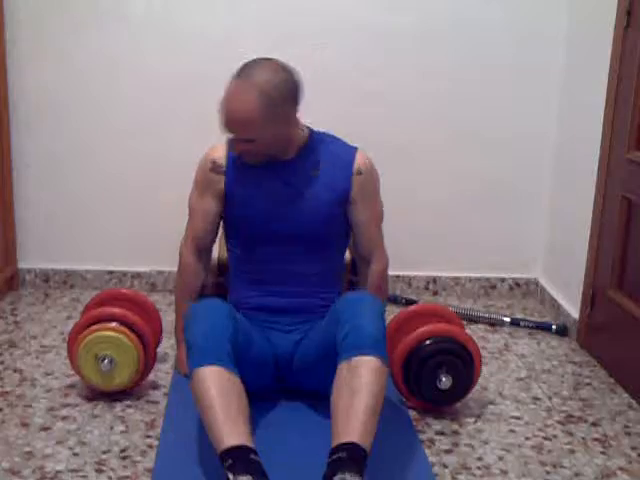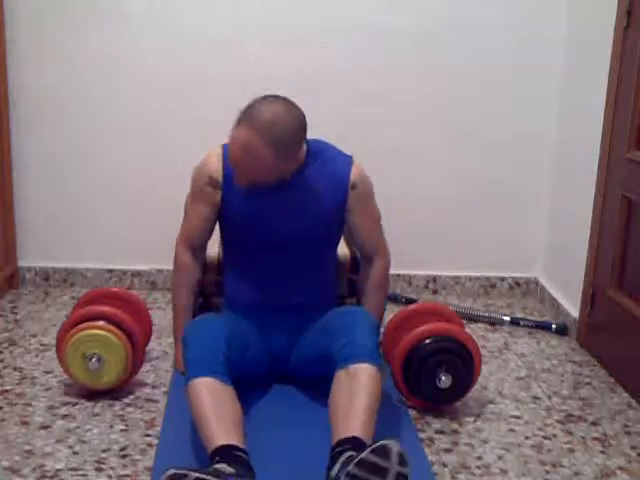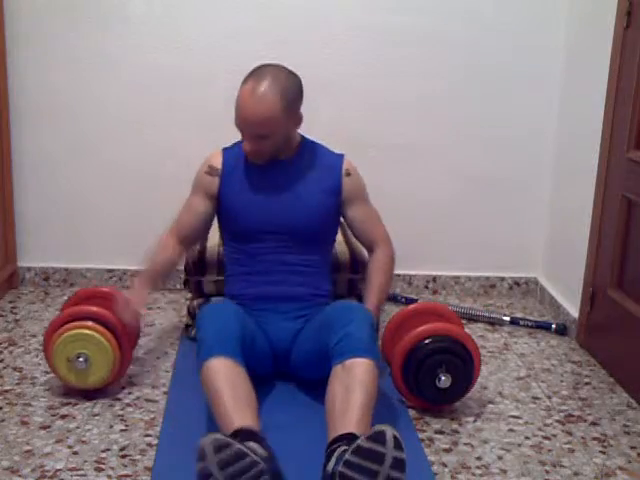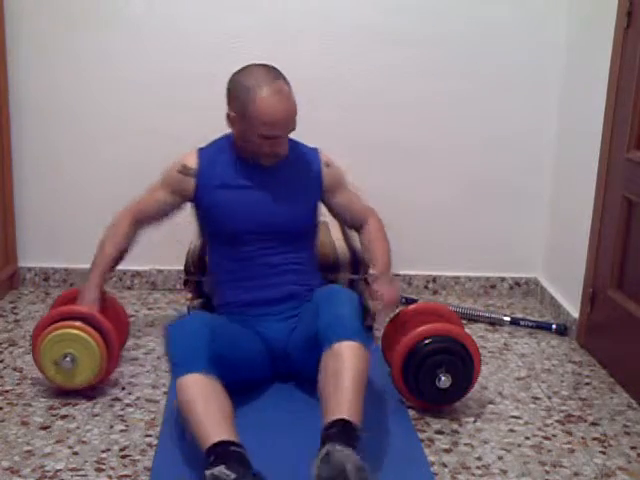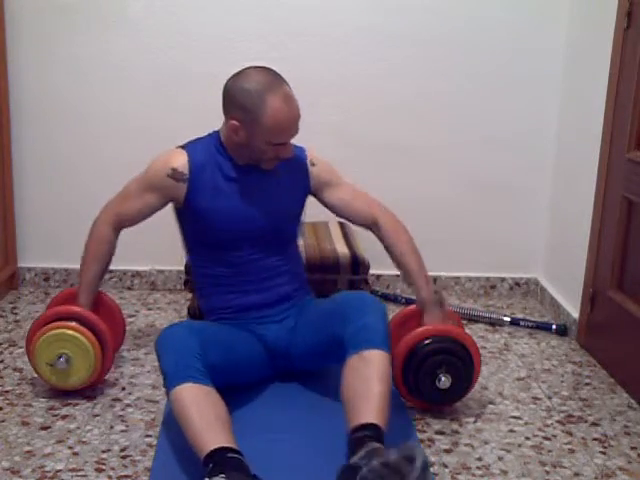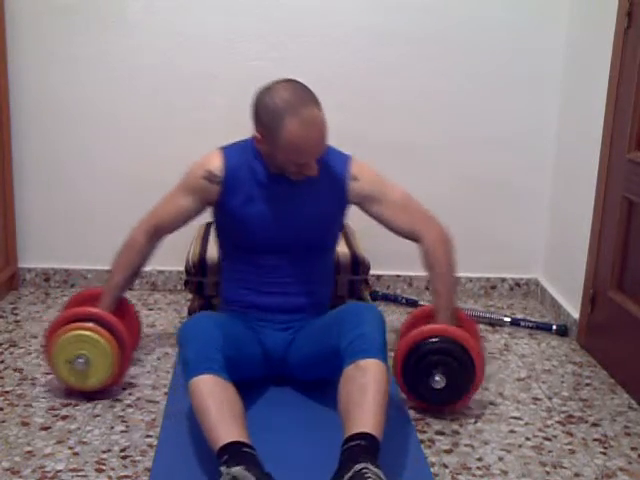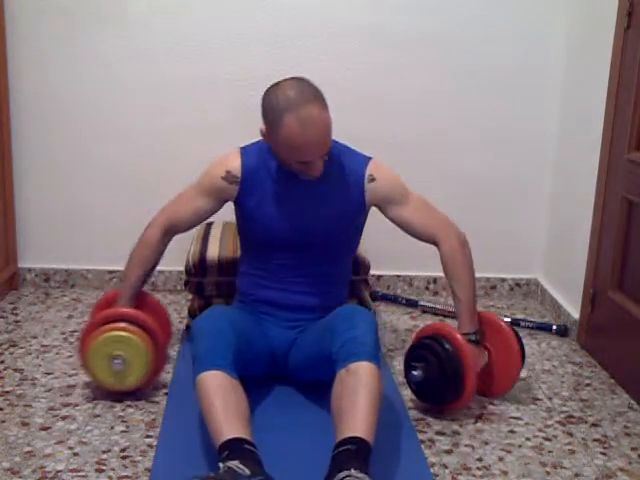
dt=0.4s
person 1, frame 1
left shoulder: (353, 167)
right shoulder: (220, 165)
left elbow: (373, 262)
right elbow: (194, 252)
left wrist: (367, 342)
right wrist: (183, 340)
left hip: (319, 342)
right hip: (249, 340)
left knee: (362, 307)
right knee: (207, 316)
person 1, frame 2
left shoulder: (347, 176)
right shoulder: (216, 171)
left elbow: (375, 259)
right elbow: (189, 251)
left wrist: (365, 337)
right wrist: (180, 337)
left hip: (314, 330)
right hip: (244, 327)
left knee: (354, 325)
right knee: (204, 332)
person 1, frame 3
left shoulder: (338, 172)
right shoulder: (219, 168)
left elbow: (380, 247)
right elbow: (179, 238)
left wrist: (369, 319)
right wrist: (142, 283)
left hip: (312, 329)
right hip: (248, 328)
left knee: (351, 319)
right knee: (218, 315)
person 1, frame 4
left shoulder: (315, 165)
right shoulder: (197, 169)
left elbow: (365, 220)
right elbow: (132, 217)
left wrist: (382, 276)
right wrist: (94, 282)
left hip: (306, 329)
right hip: (241, 335)
left knee: (338, 301)
right knee: (186, 331)
person 1, frame 5
left shoulder: (305, 166)
right shoulder: (183, 168)
left elbow: (378, 219)
right elbow: (109, 222)
left wrist: (428, 301)
right wrist: (83, 308)
left hip: (301, 321)
right hip: (233, 334)
left knee: (365, 309)
right knee: (176, 342)
person 1, frame 6
left shoulder: (346, 173)
right shoulder: (220, 171)
left elbow: (431, 234)
right elbow: (149, 232)
left wrist: (444, 325)
right wrist: (104, 309)
left hip: (311, 334)
right hip: (243, 331)
left knee: (364, 319)
right knee: (199, 330)
person 1, frame 7
left shoulder: (365, 175)
right shoulder: (238, 170)
left elbow: (449, 238)
right elbow: (163, 227)
left wrist: (467, 328)
right wrist: (123, 305)
left hip: (320, 334)
right hip: (254, 326)
left knee: (357, 322)
right knee: (212, 324)
